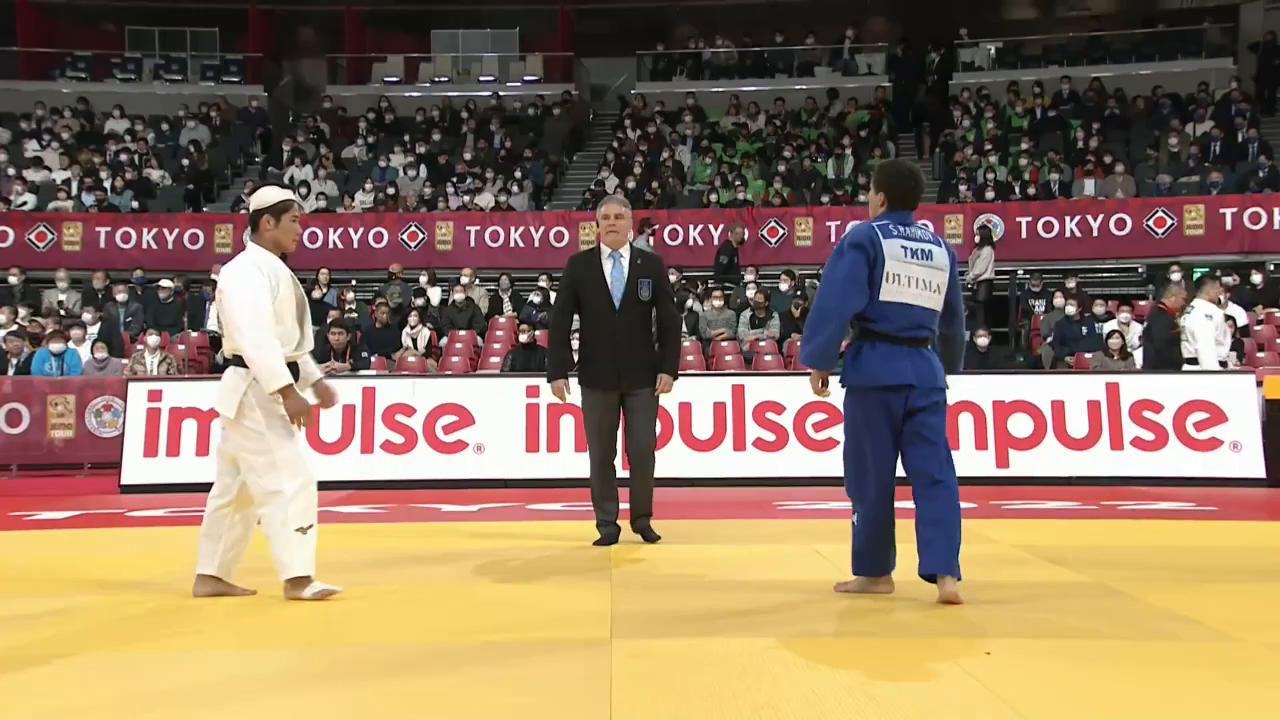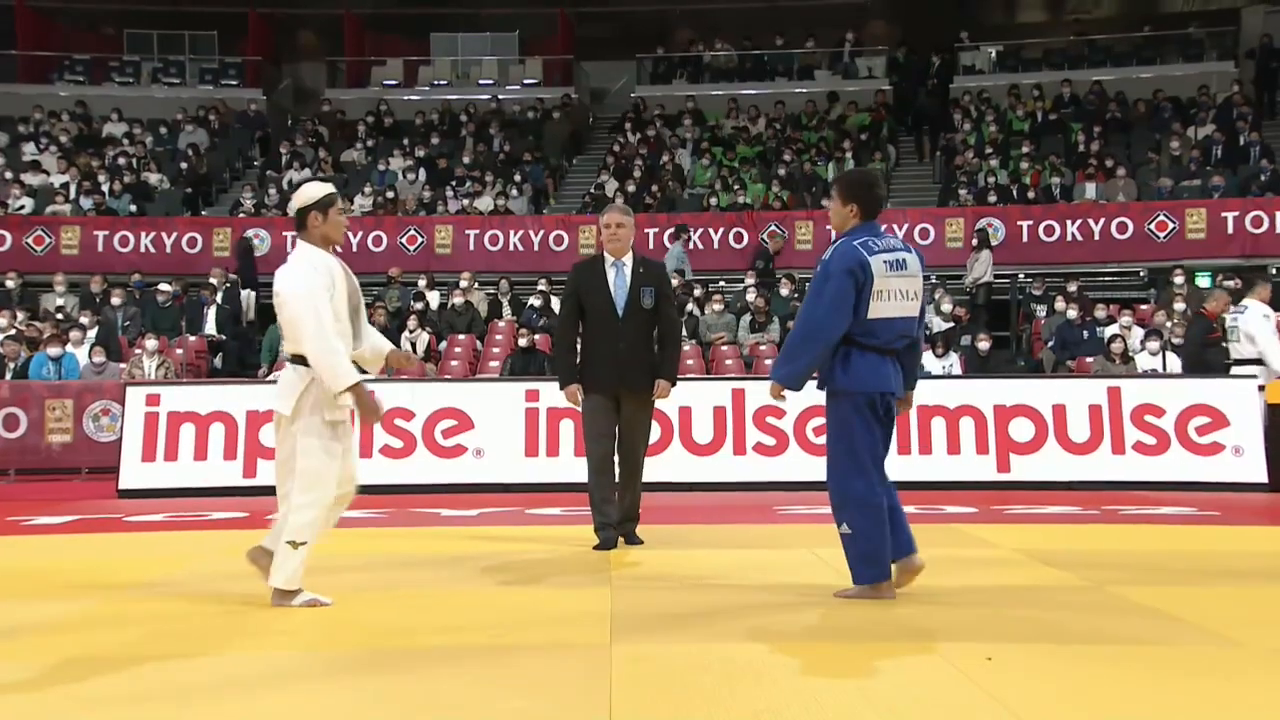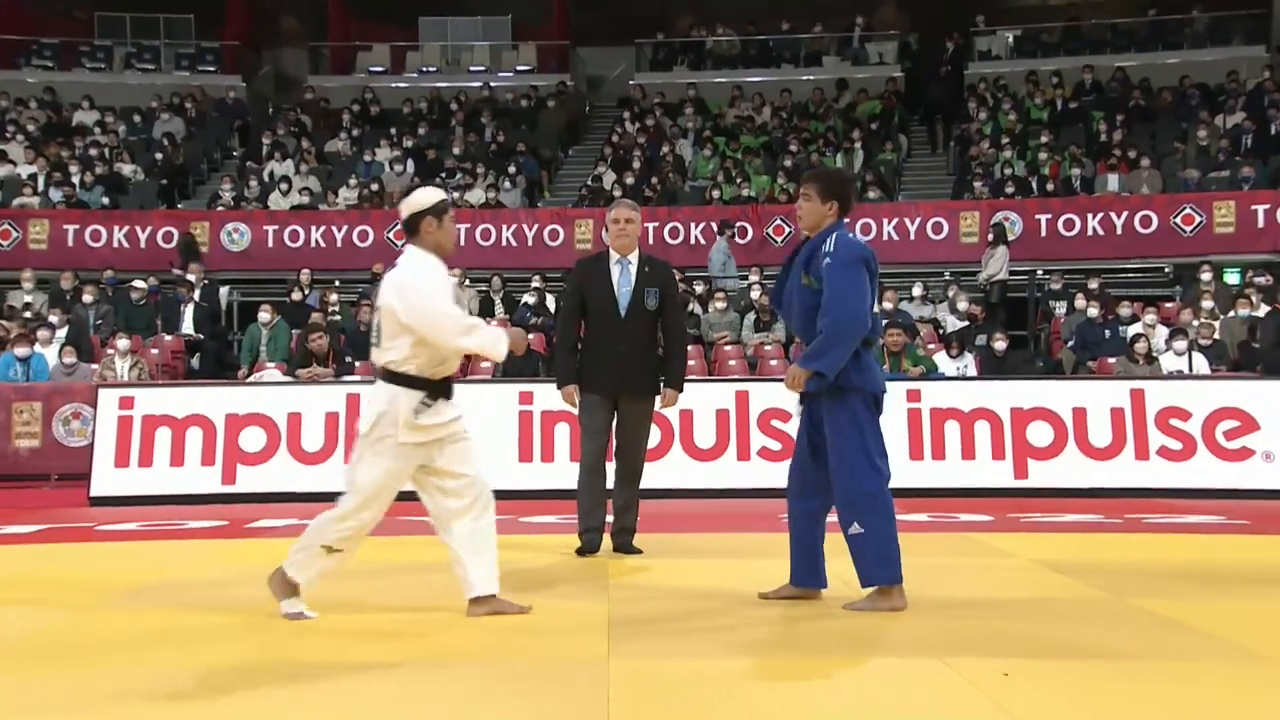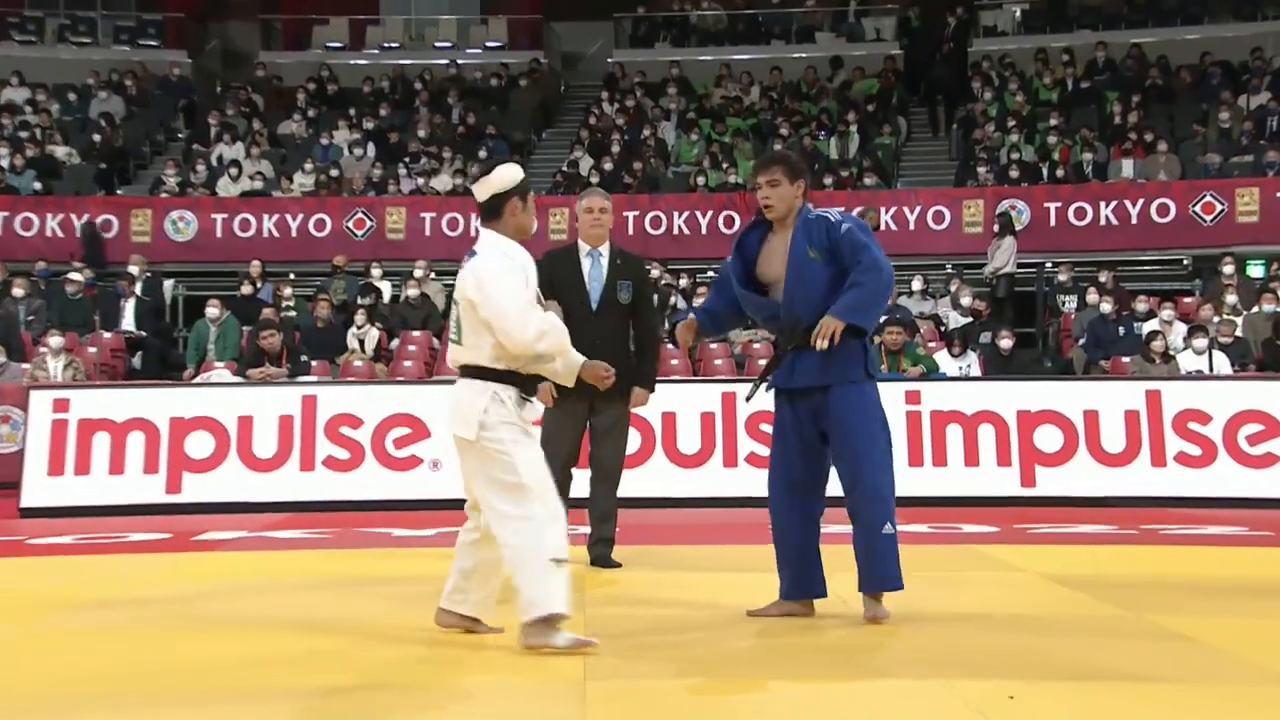
dt=0.4s
person 1, frame 1
left shoulder: (862, 239)
right shoulder: (941, 248)
left elbow: (834, 303)
right elbow: (952, 319)
left wrist: (819, 360)
right wrist: (945, 366)
left hip: (873, 367)
right hip: (925, 369)
left knee: (870, 475)
right knee: (934, 474)
person 1, frame 2
left shoulder: (842, 256)
right shoulder: (905, 252)
left elbow: (818, 325)
right elbow: (913, 323)
left wrist: (786, 373)
right wrist: (906, 380)
left hip: (851, 375)
right hip: (885, 373)
left knee: (853, 477)
right knee: (867, 471)
person 1, frame 3
left shoulder: (840, 251)
right shoulder: (817, 251)
left elbow: (849, 319)
left wrist: (809, 364)
right wrist: (807, 369)
left hip: (844, 380)
right hip: (825, 381)
left knee: (858, 482)
right knee: (807, 483)
right ankle: (806, 579)
person 1, frame 4
left shoulder: (830, 227)
right shoulder: (751, 246)
left elbow: (875, 270)
right elbow: (727, 301)
left wrist: (842, 313)
right wrist: (694, 324)
left hip: (844, 368)
right hip: (792, 372)
left knee: (867, 481)
right knee: (790, 487)
left ankle: (875, 591)
right ankle: (798, 594)
person 2, frame 1
left shoulder: (272, 269)
right shoulder: (247, 270)
left elbow: (288, 339)
right elbow: (255, 338)
left wrist: (313, 379)
right wrist: (286, 388)
left hip: (262, 392)
right hip: (255, 392)
left knee: (236, 489)
right knee: (288, 482)
left ankle: (211, 575)
right ankle: (297, 577)
person 2, frame 2
left shoulder: (329, 265)
right shoulder: (300, 270)
left elbow: (353, 327)
right elbow: (317, 337)
left wrist: (386, 353)
right wrist: (356, 385)
left hip: (331, 394)
right hip: (310, 392)
left knee: (338, 484)
right knee: (307, 491)
left ankle: (272, 553)
right ankle: (285, 586)
person 2, frame 3
left shoulder: (429, 273)
right shoulder: (413, 275)
right elbow: (455, 332)
left wrist: (449, 406)
right wrist: (501, 339)
left hip: (429, 410)
right hip: (399, 409)
left knee: (466, 496)
right knee: (364, 504)
left ankle: (482, 595)
right ankle: (291, 576)
person 2, frame 4
left shoulder: (491, 261)
right shoulder: (505, 264)
left elbow: (516, 339)
right elbow: (522, 334)
left wrist: (578, 367)
right wrist: (552, 320)
left hip: (490, 404)
right hip: (490, 406)
left knee: (491, 514)
right knee: (537, 517)
left ankle: (459, 607)
right ankle: (542, 621)
person 3, frame 1
left shoulder: (652, 265)
right shoulder: (578, 265)
left elbow: (669, 321)
right elbow: (560, 322)
left wrist: (669, 367)
right wrist: (558, 371)
left hip: (642, 375)
right hip: (597, 376)
left knee: (643, 450)
right knee: (601, 453)
left ankle: (641, 518)
right ankle: (607, 524)
person 3, frame 2
left shoulder: (654, 272)
right shoulder: (581, 273)
left elbow: (670, 328)
right elbow: (566, 329)
left wrist: (666, 374)
right wrist: (568, 377)
left hip: (640, 380)
right hip: (596, 381)
left knee: (633, 456)
right knee: (599, 457)
left ankle: (627, 523)
person 3, frame 3
left shoulder: (661, 272)
right shoulder: (585, 269)
left elbow: (675, 332)
right elbow: (567, 327)
left wrist: (673, 381)
right wrist: (566, 377)
left hip: (640, 383)
right hip: (595, 382)
left knee: (631, 462)
right knee: (591, 459)
left ankle: (624, 534)
right ankle: (590, 534)
person 3, frame 4
left shoulder: (632, 266)
right shoulder: (552, 262)
left elbow: (647, 328)
left wrist: (644, 380)
right wrist: (540, 376)
left hip: (614, 384)
right hip: (565, 383)
left knee: (608, 469)
right knee: (557, 466)
left ankle: (601, 546)
